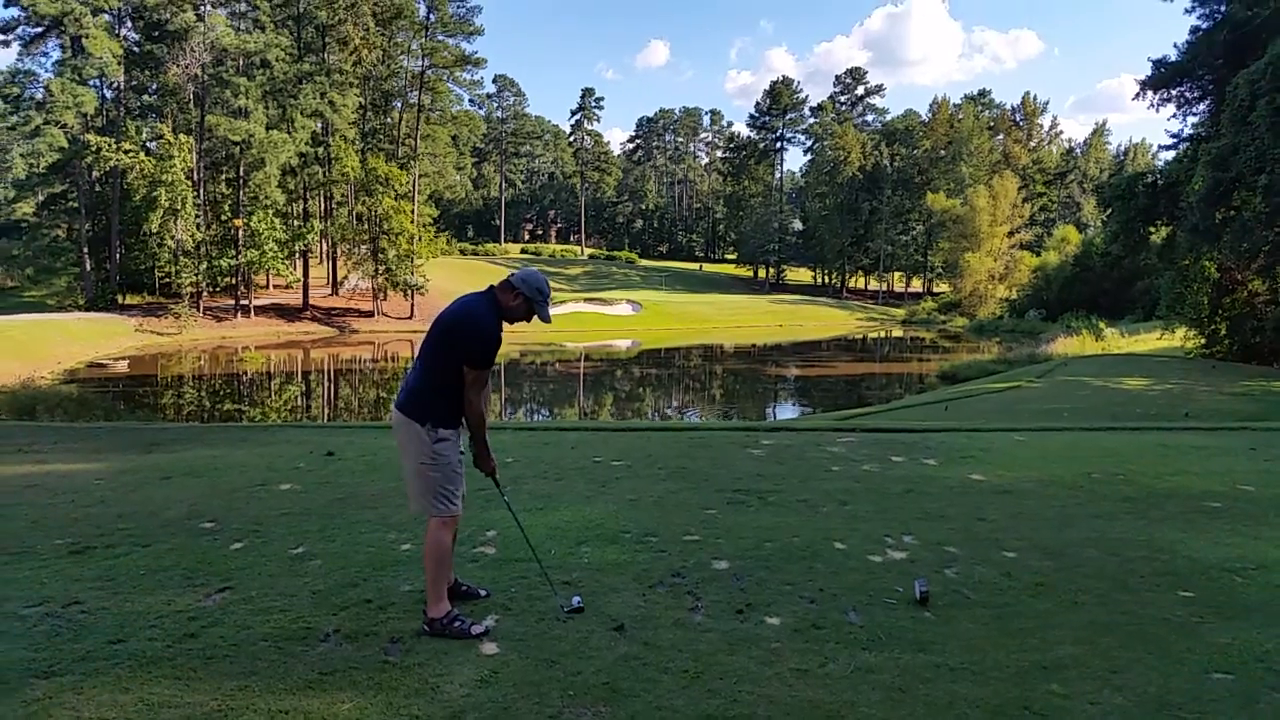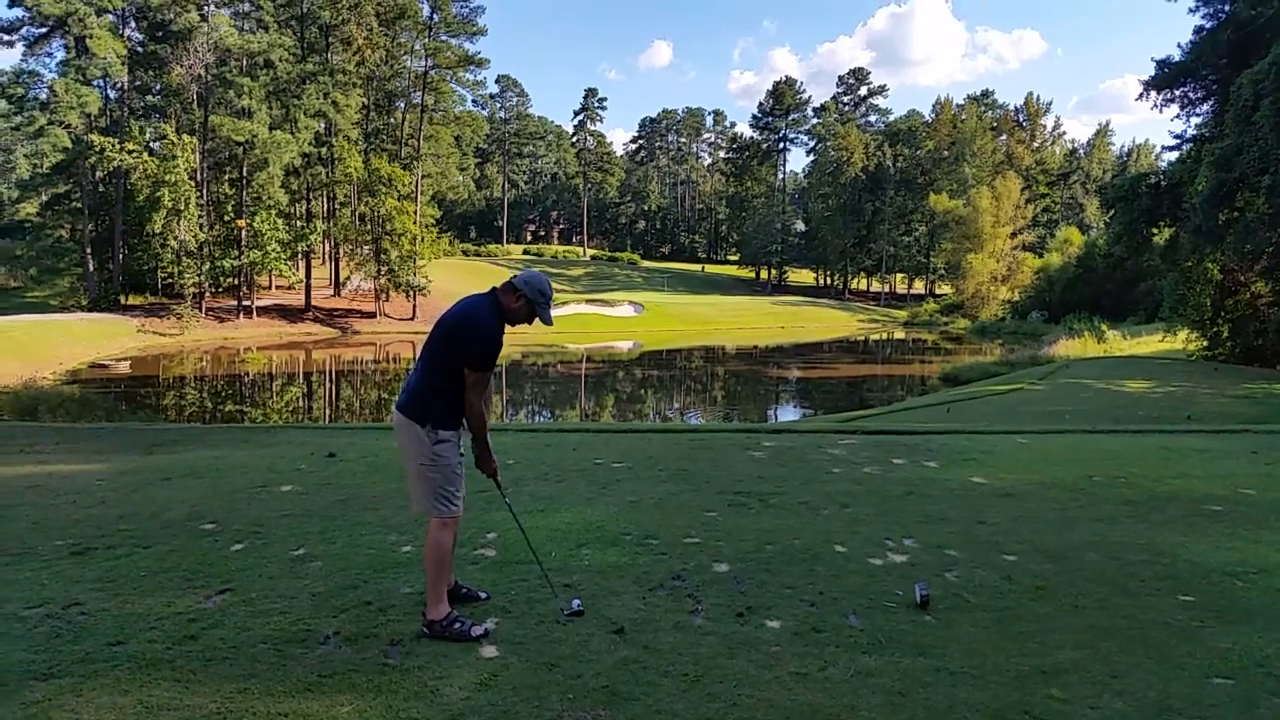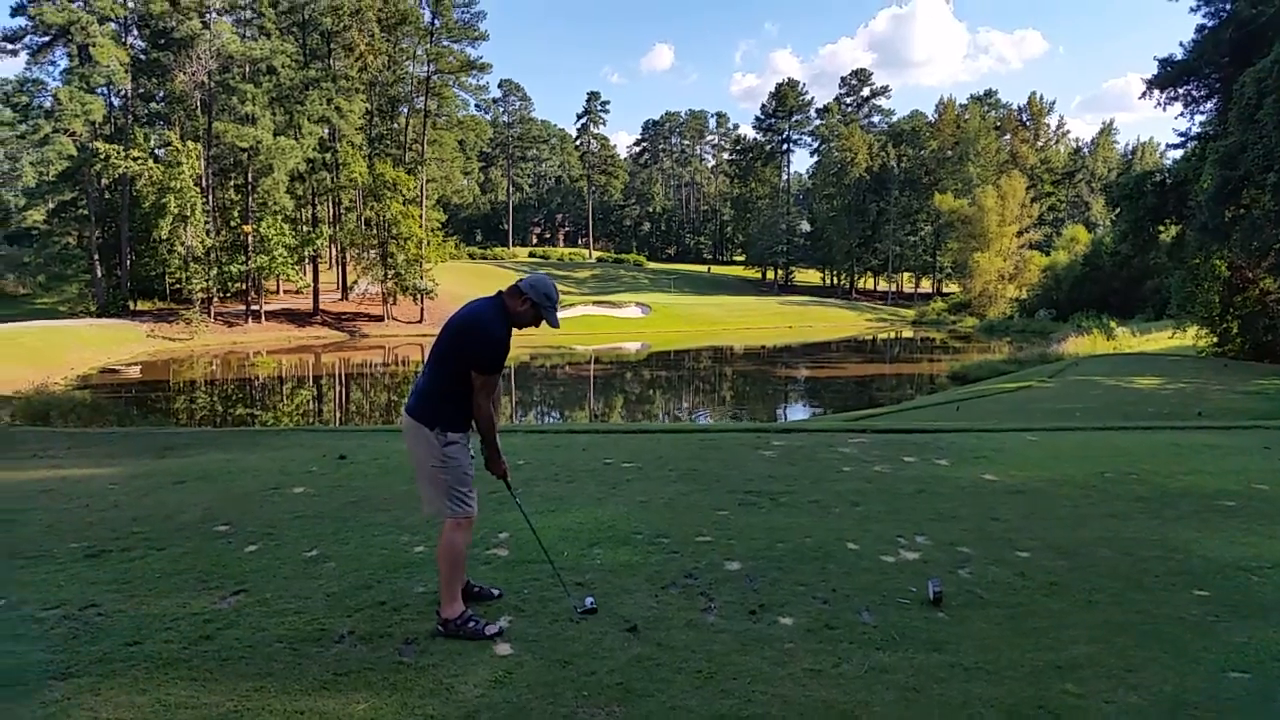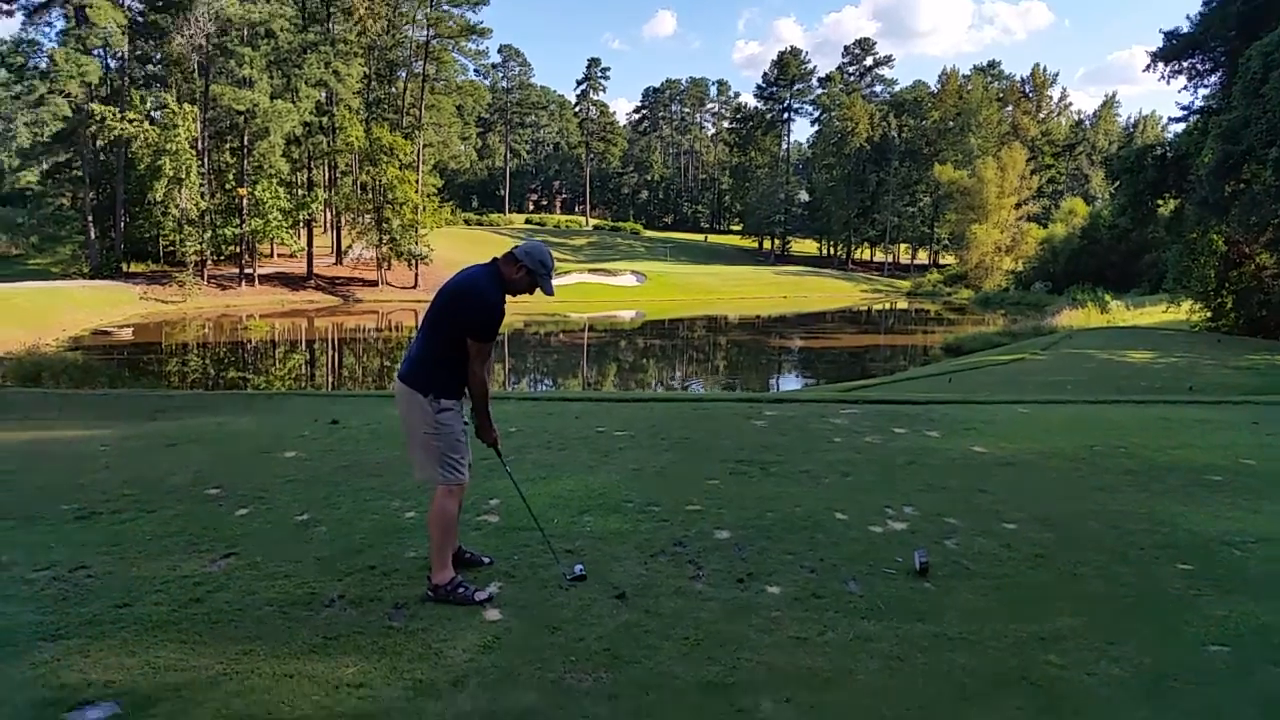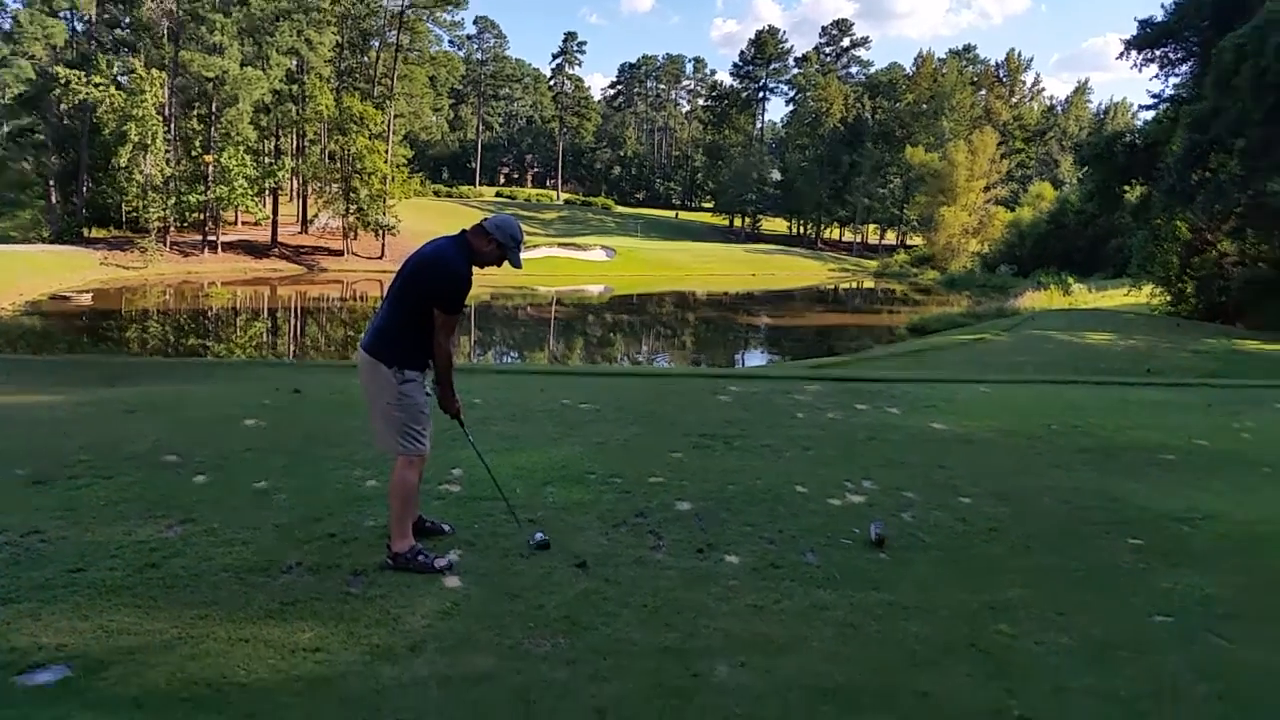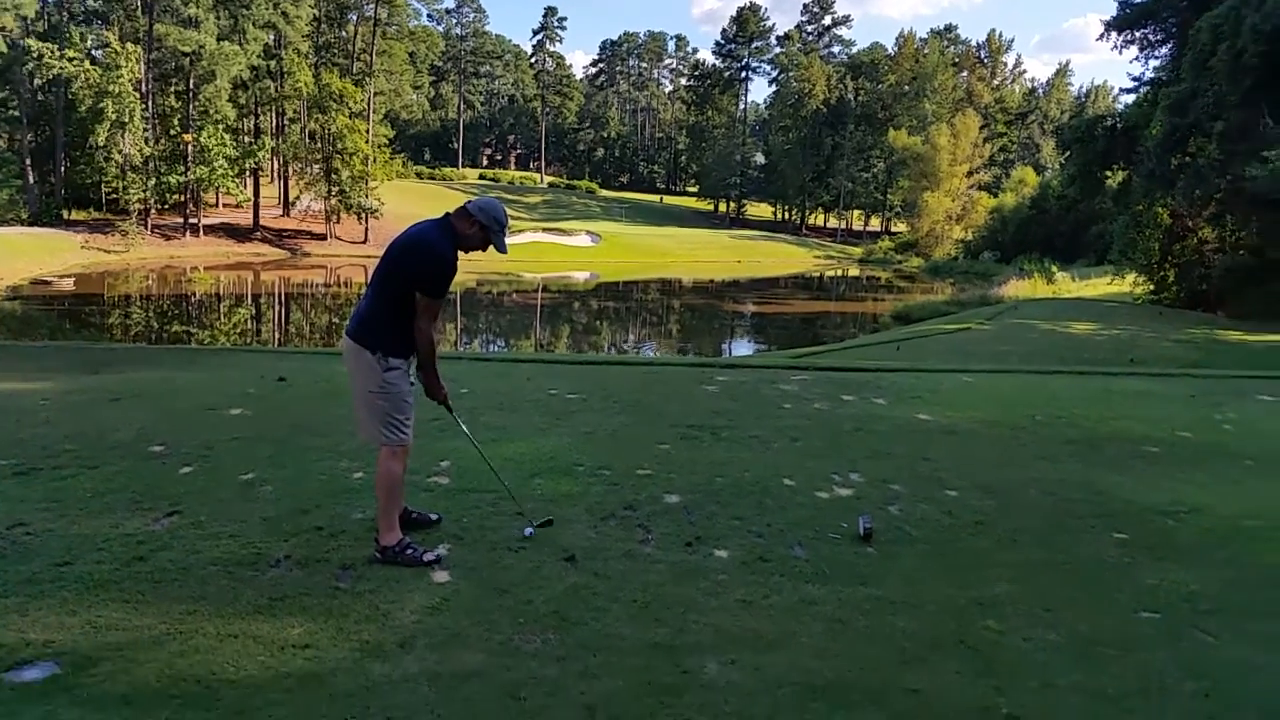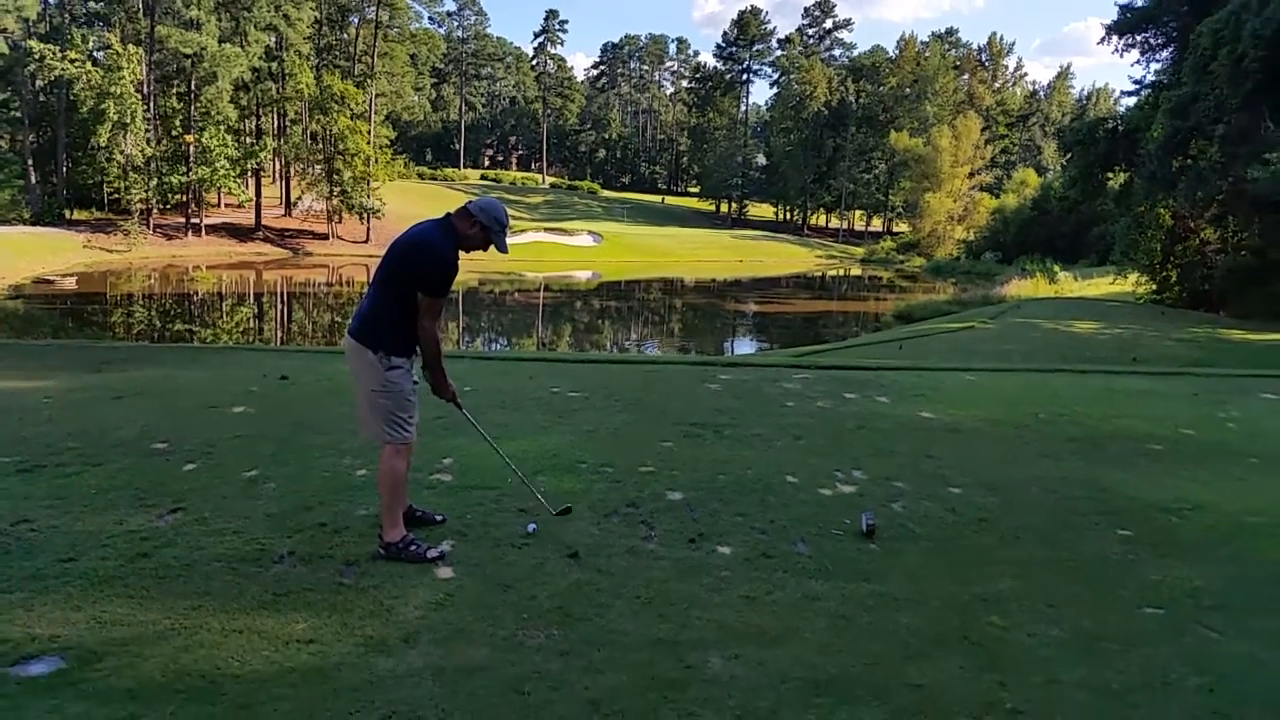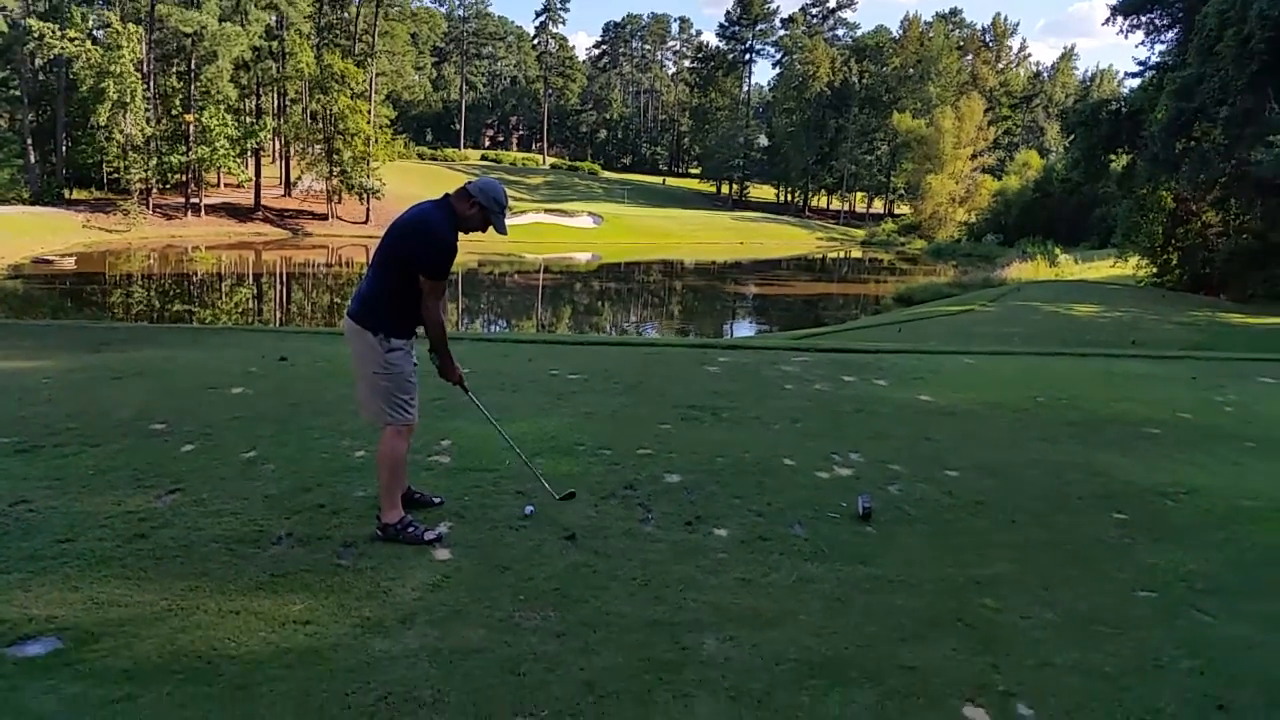
dt=0.1s
person 1, frame 1
left shoulder: (478, 307)
right shoulder: (483, 323)
left elbow: (475, 387)
right elbow: (472, 395)
left wrist: (479, 443)
right wrist: (482, 450)
left hip: (427, 414)
right hip: (426, 421)
left knee: (450, 507)
right knee: (444, 514)
left ankle: (446, 582)
right ankle: (437, 612)
person 1, frame 2
left shoulder: (480, 309)
right shoulder: (484, 326)
left elbow: (480, 387)
right elbow: (473, 396)
left wrist: (483, 439)
right wrist: (484, 452)
left hip: (429, 416)
right hip: (427, 422)
left knee: (449, 509)
right knee: (445, 516)
left ankle: (445, 583)
right ankle: (437, 613)
person 1, frame 3
left shoulder: (487, 312)
right shoulder: (491, 329)
left elbow: (488, 389)
right elbow: (481, 399)
left wrist: (492, 441)
right wrist: (493, 454)
left hip: (438, 418)
right hip: (436, 425)
left knee: (460, 509)
right knee: (459, 516)
left ankle: (458, 583)
right ankle: (451, 612)
person 1, frame 4
left shoulder: (481, 278)
right shoulder: (486, 296)
left elbow: (477, 360)
right elbow: (475, 367)
left wrist: (481, 412)
right wrist: (484, 422)
left hip: (429, 385)
right hip: (430, 392)
left knee: (453, 476)
right knee: (451, 482)
left ankle: (449, 549)
right ankle: (441, 578)
person 1, frame 5
left shoulder: (449, 251)
right shoulder: (453, 268)
left elbow: (440, 331)
right elbow: (441, 339)
left wrist: (444, 384)
right wrist: (447, 393)
left hip: (392, 355)
right hip: (393, 362)
left knee: (414, 446)
right knee: (411, 453)
left ankle: (409, 518)
right ankle: (401, 546)
person 1, frame 6
left shoulder: (433, 234)
right shoulder: (438, 251)
right elbow: (423, 323)
left wrist: (426, 370)
right wrist: (431, 378)
left hip: (378, 343)
right hip: (378, 350)
left knee: (399, 437)
right knee: (395, 444)
left ankle: (396, 510)
right ankle: (389, 539)
person 1, frame 7
left shoulder: (434, 234)
right shoulder: (439, 251)
right elbow: (426, 323)
left wrist: (431, 368)
right wrist: (438, 377)
left hip: (380, 342)
right hip: (380, 349)
left knee: (402, 434)
right knee: (398, 441)
left ankle: (400, 508)
right ankle: (393, 536)
person 1, frame 8
left shoulder: (433, 215)
right shoulder: (439, 232)
left elbow: (430, 297)
right elbow: (430, 304)
left wrist: (438, 351)
right wrist: (445, 360)
left hip: (381, 324)
right hip: (379, 331)
left knee: (401, 417)
right knee: (398, 422)
left ankle: (398, 490)
right ankle: (390, 518)
